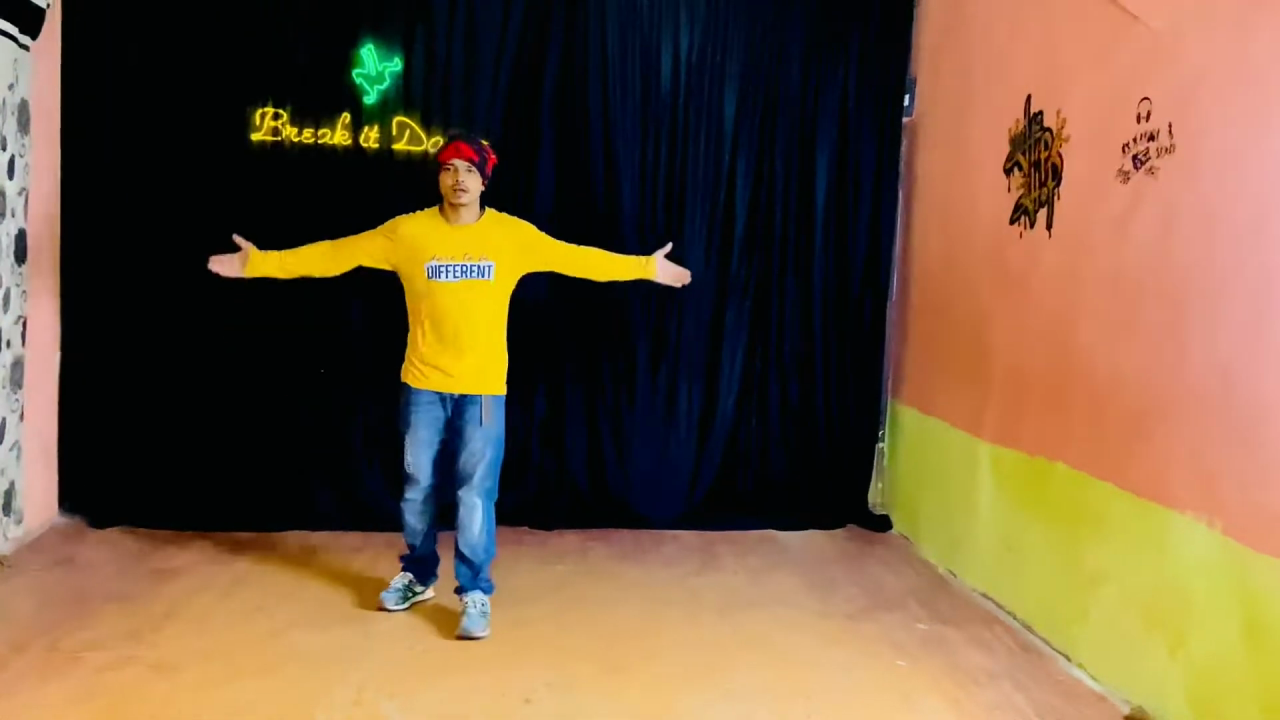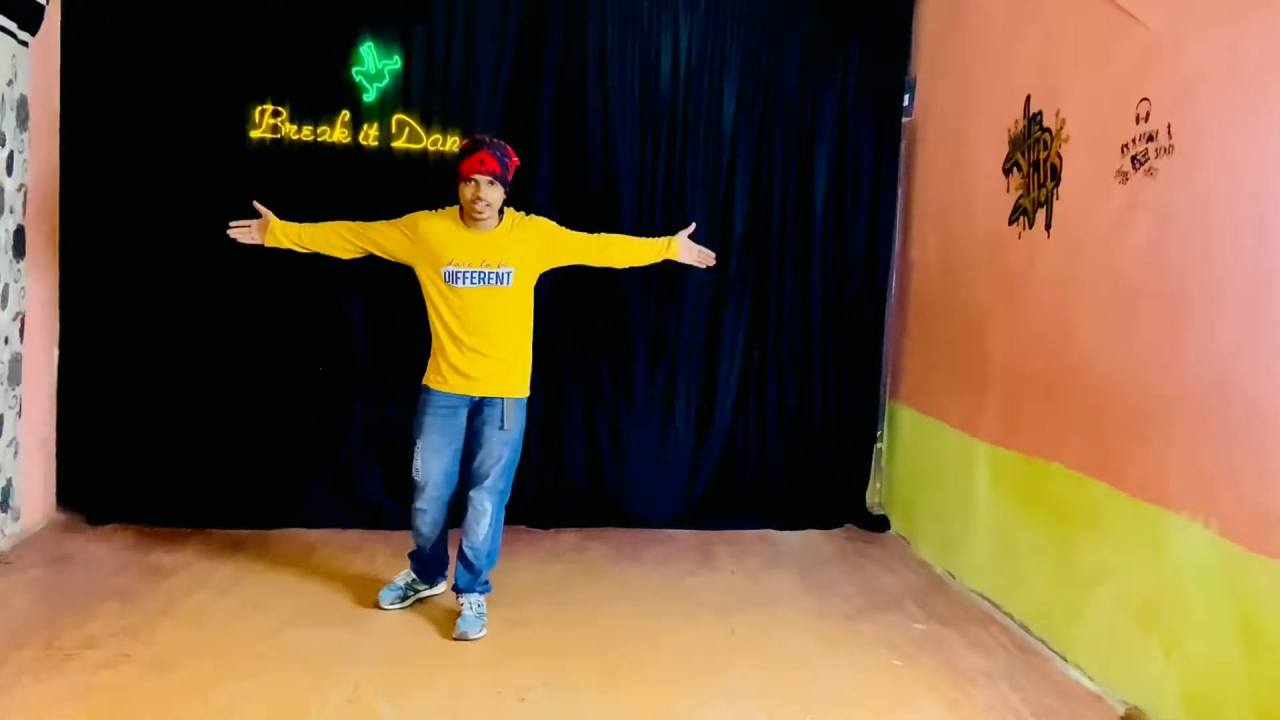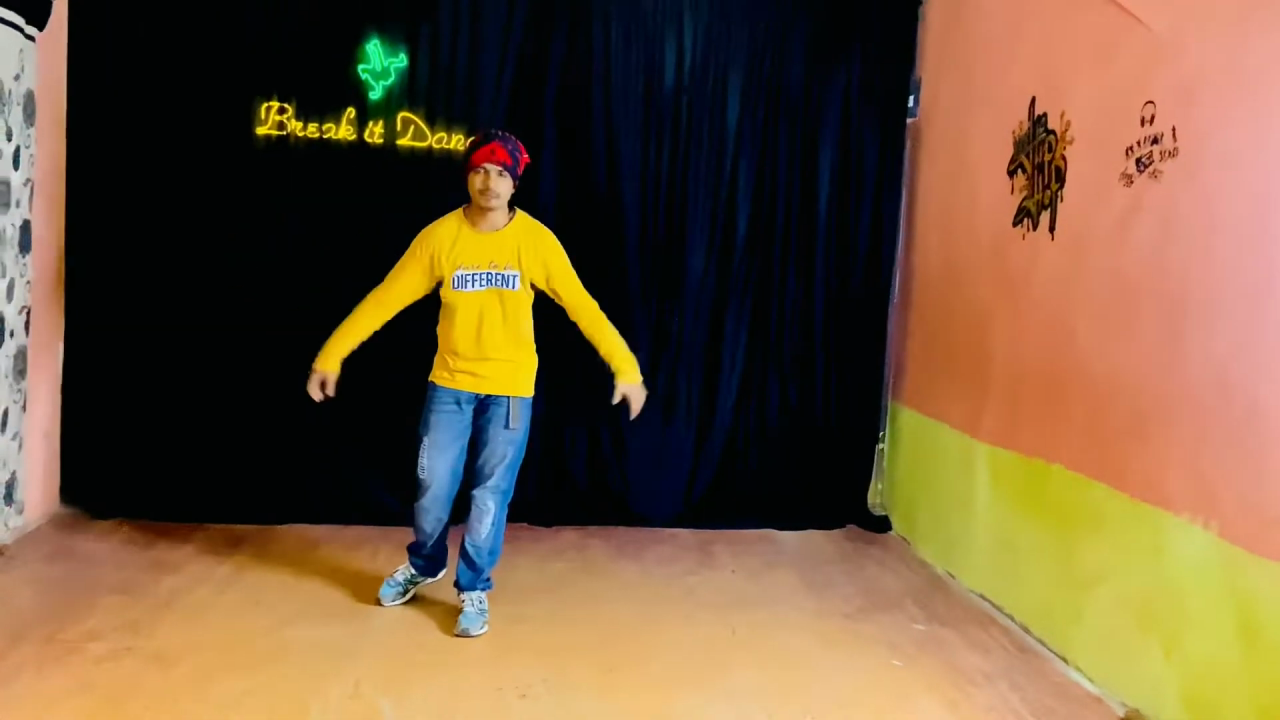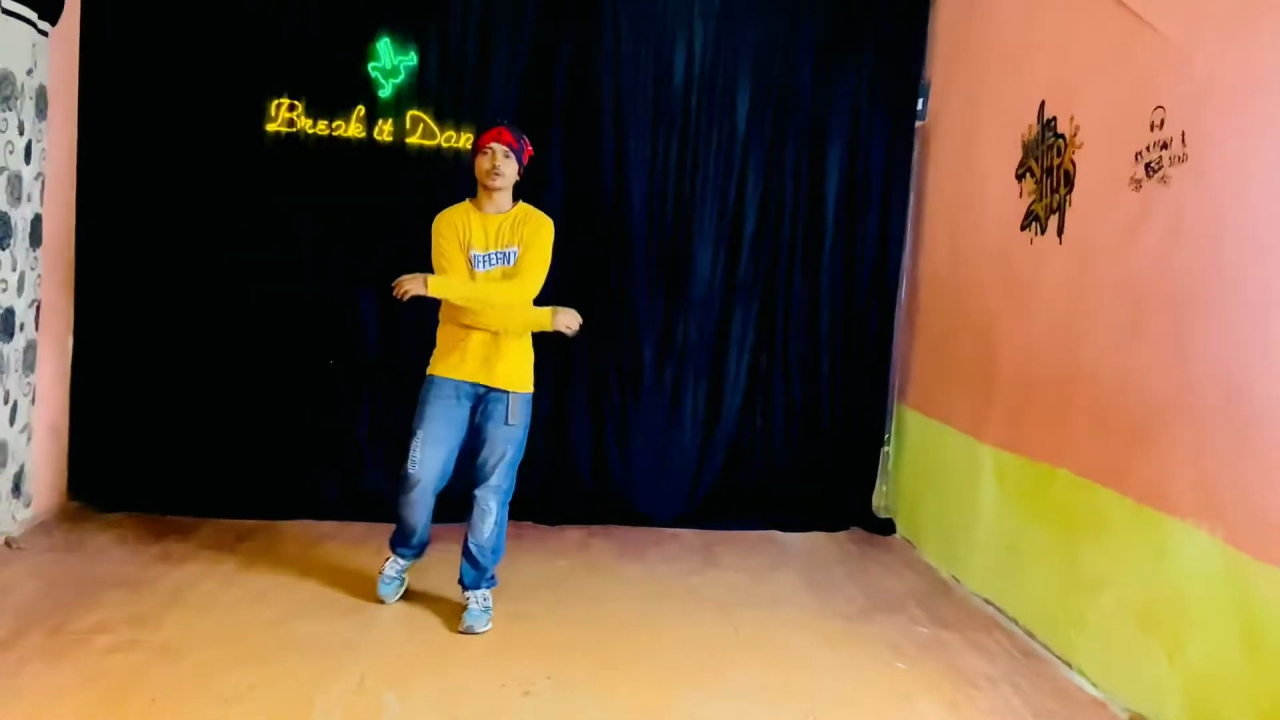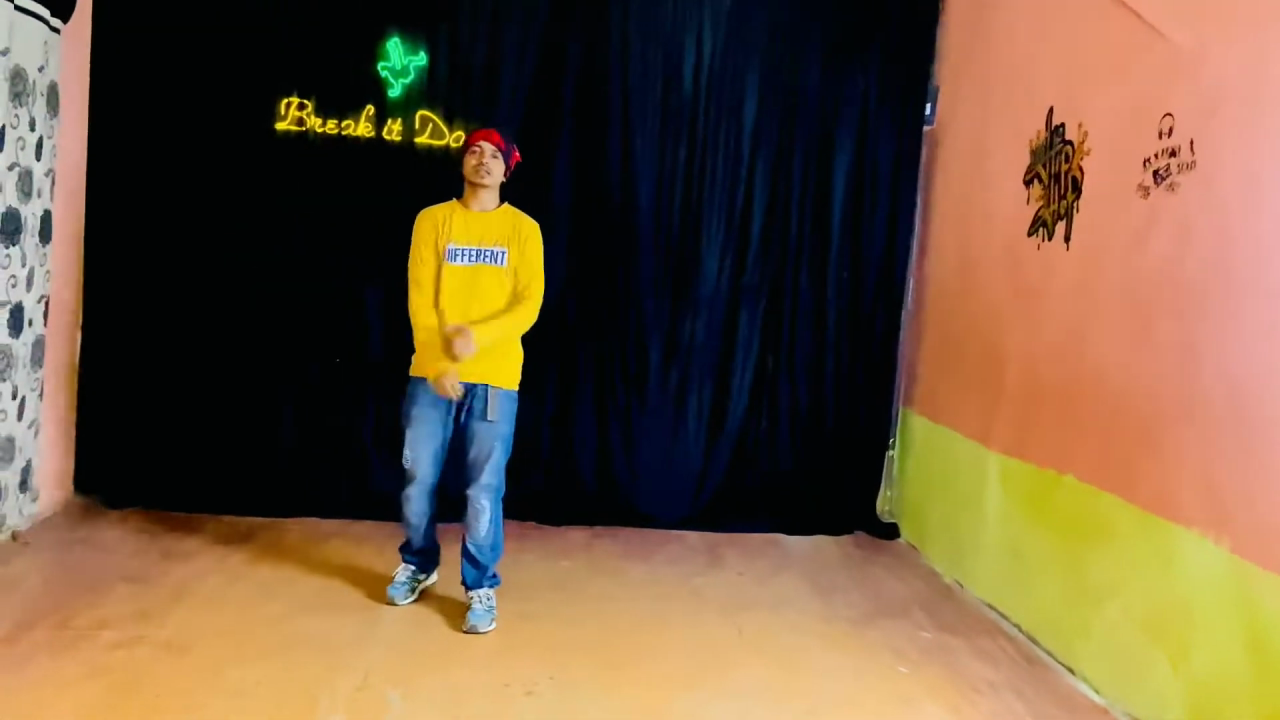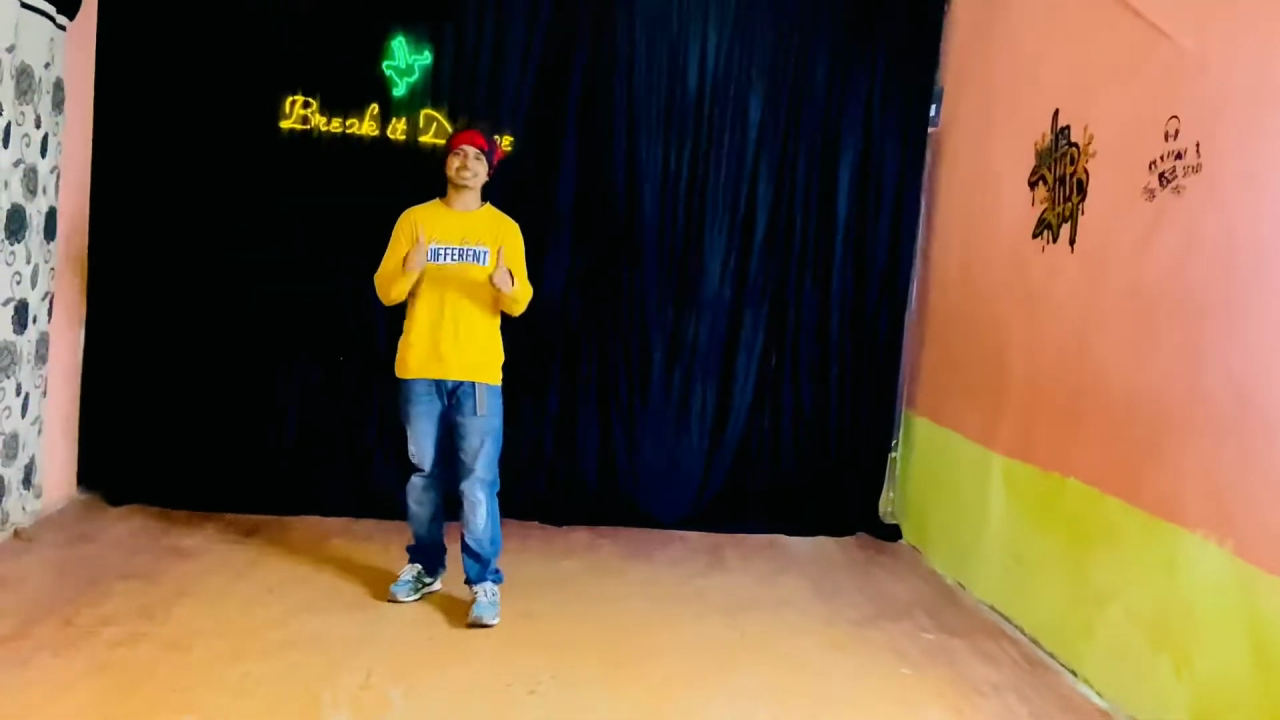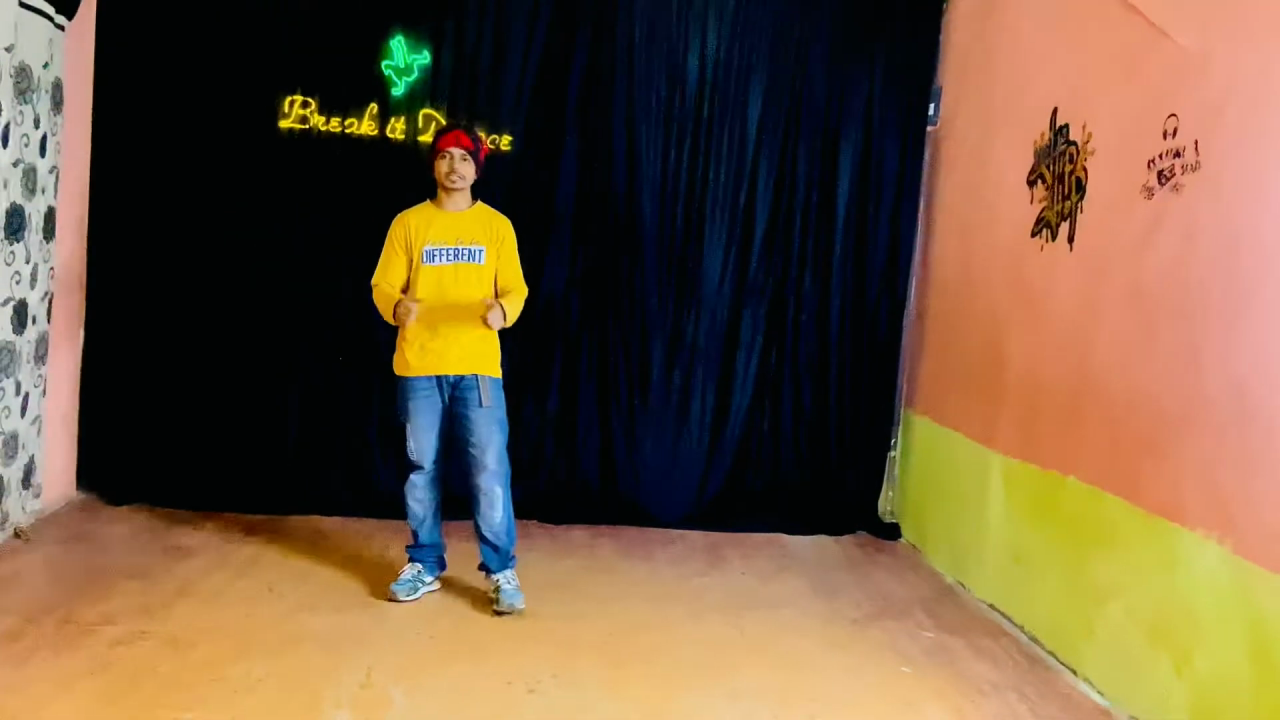
dt=0.4s
person 1, frame 1
left shoulder: (511, 232)
right shoulder: (409, 230)
left elbow: (573, 258)
right elbow: (338, 254)
left wrist: (643, 268)
right wrist: (262, 263)
left hip: (484, 385)
right hip: (424, 383)
left knee: (477, 488)
right knee: (418, 483)
left ankle: (475, 592)
right ankle: (418, 575)
person 1, frame 2
left shoulder: (533, 234)
right shoulder: (425, 230)
left elbow: (599, 247)
right elbow: (352, 236)
left wrist: (668, 248)
right wrist: (278, 231)
left hip: (504, 390)
right hip: (444, 386)
left knee: (488, 494)
right knee: (430, 488)
left ankle: (473, 593)
right ankle: (425, 573)
person 1, frame 3
left shoulder: (536, 239)
right shoulder: (439, 236)
left elbow: (580, 304)
right elbow: (387, 296)
left wrist: (625, 366)
right wrist: (332, 355)
left hip: (511, 388)
right hip: (450, 384)
left knee: (492, 493)
right knee: (434, 486)
left ankle: (475, 590)
right ankle: (423, 565)
person 1, frame 4
left shoulder: (537, 225)
right shoulder: (448, 222)
left elbow: (520, 292)
right elbow: (469, 305)
left wrist: (433, 284)
right wrist: (547, 318)
left hip: (508, 379)
right hip: (450, 372)
left knee: (493, 489)
right knee: (422, 474)
left ankle: (478, 588)
right ankle: (404, 552)
person 1, frame 5
left shoulder: (524, 229)
right shoulder: (431, 219)
left elbow: (529, 306)
right elbow: (420, 296)
left wrist: (480, 336)
right wrist: (440, 361)
left hip: (494, 377)
right hip: (432, 371)
left knee: (485, 485)
right knee: (418, 476)
left ankle: (481, 587)
right ankle: (418, 564)
person 1, frame 6
left shoulder: (505, 228)
right shoulder: (414, 219)
left elbow: (519, 305)
right elbow: (386, 292)
left wrist: (508, 285)
right wrist: (407, 269)
left hip: (478, 372)
right hip: (420, 369)
left knee: (479, 478)
right knee: (423, 472)
left ankle: (484, 582)
right ankle: (425, 566)
person 1, frame 7
left shoulder: (497, 225)
right shoulder: (408, 223)
left elbow: (515, 292)
right elbow: (382, 287)
left wrist: (502, 311)
right wrist: (398, 308)
left hip: (479, 367)
right hip: (419, 367)
left knee: (490, 469)
right knee: (423, 468)
left ankle: (501, 570)
right ankle: (425, 564)
